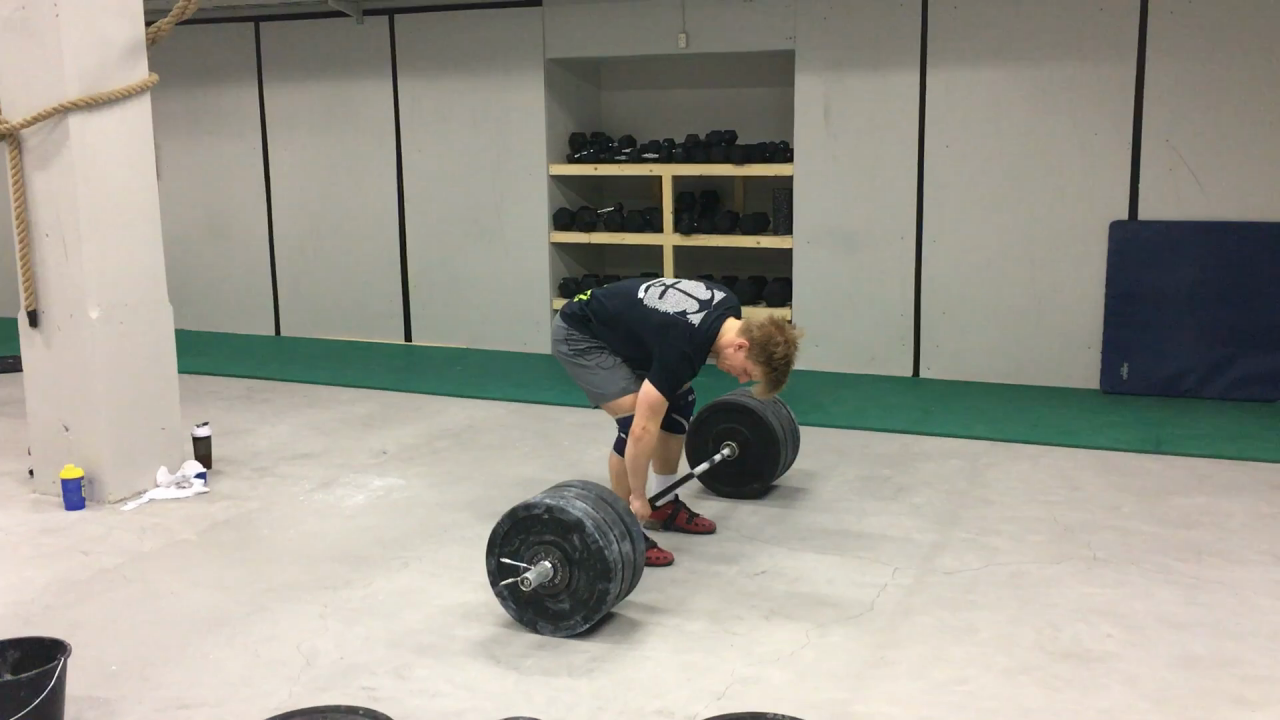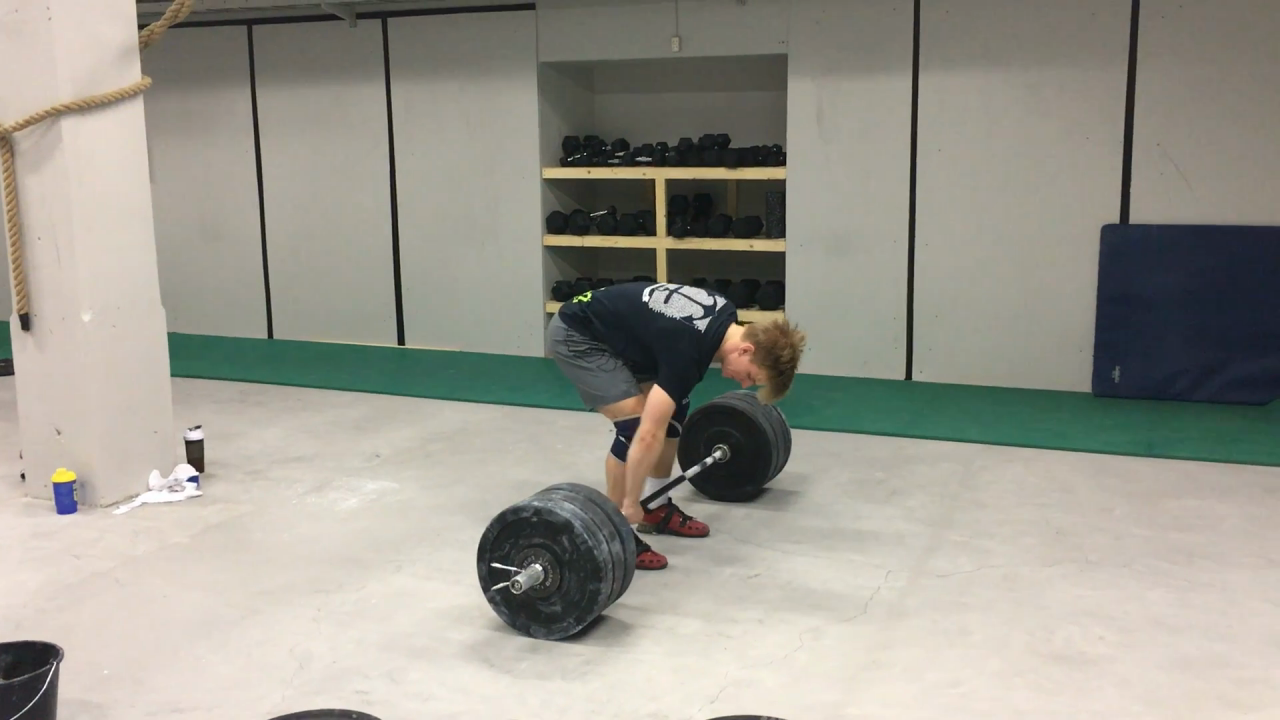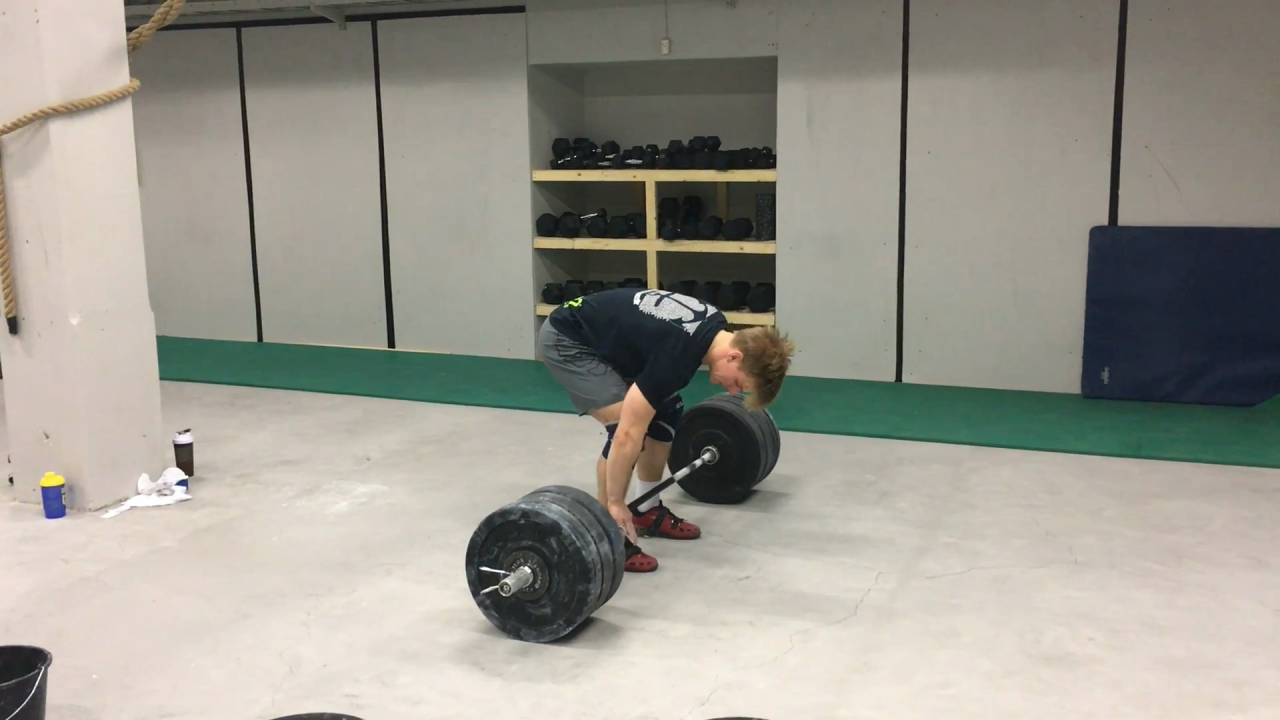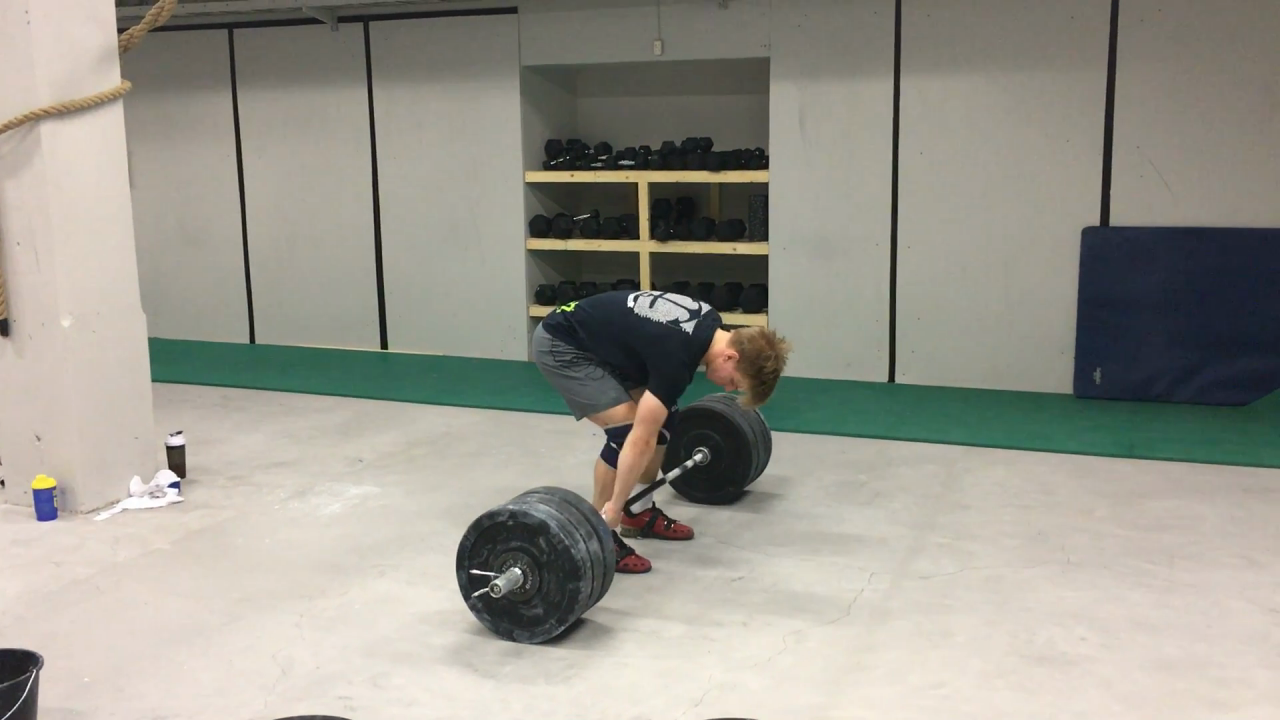
dt=0.3s
person 1, frame 1
left shoulder: (728, 307)
right shoulder: (681, 347)
right elbow: (643, 428)
right wrist: (638, 497)
left hip: (618, 326)
right hip: (579, 335)
left knee: (680, 403)
right knee: (634, 418)
left ankle: (665, 505)
person 1, frame 2
left shoulder: (725, 316)
right shoulder: (688, 351)
right elbow: (649, 434)
right wrist: (631, 503)
left hip: (612, 328)
right hip: (575, 335)
left knee: (674, 406)
right knee: (634, 422)
left ankle: (657, 509)
person 1, frame 3
left shoulder: (715, 326)
right shoulder: (675, 356)
right elbow: (628, 433)
right wrist: (615, 503)
left hip: (602, 334)
right hip: (566, 340)
left knee: (666, 410)
right knee: (628, 426)
left ankle: (648, 511)
person 1, frame 4
left shoulder: (709, 322)
right shoulder: (679, 354)
right elbow: (640, 438)
right wrist: (614, 506)
left hip: (592, 336)
right hip: (560, 345)
left knee: (660, 417)
right knee: (626, 428)
left ankle: (639, 514)
